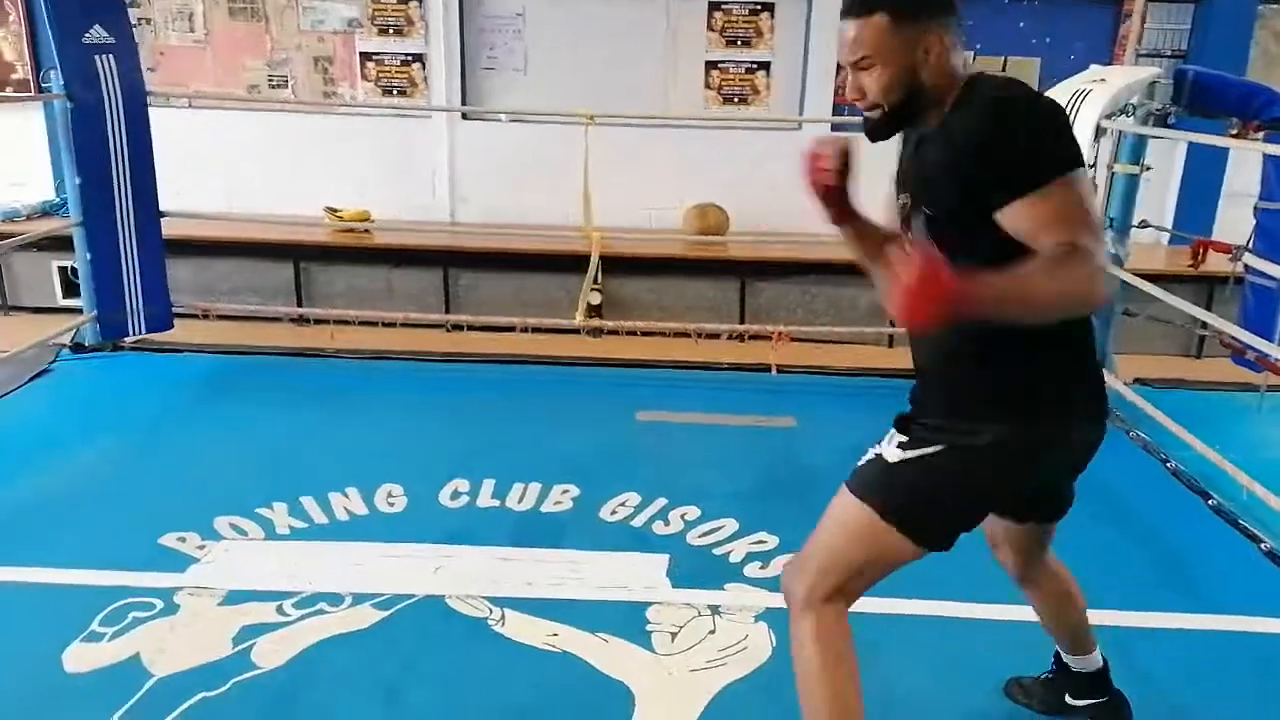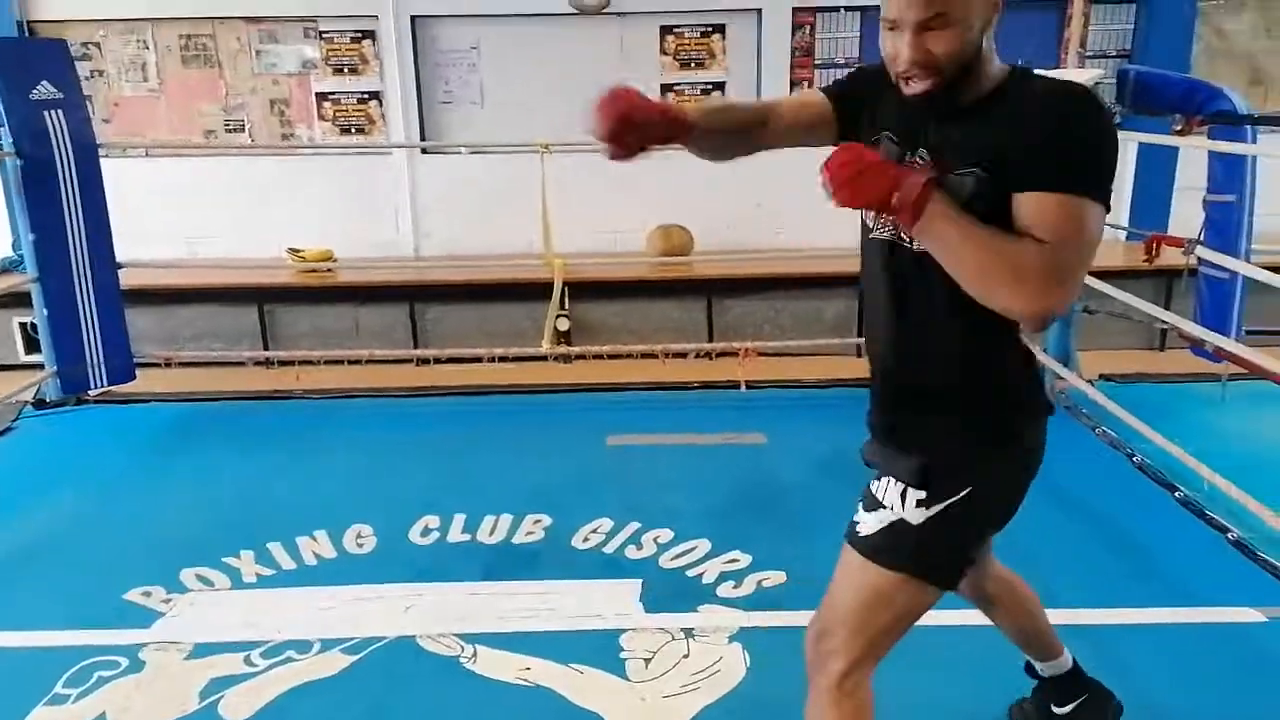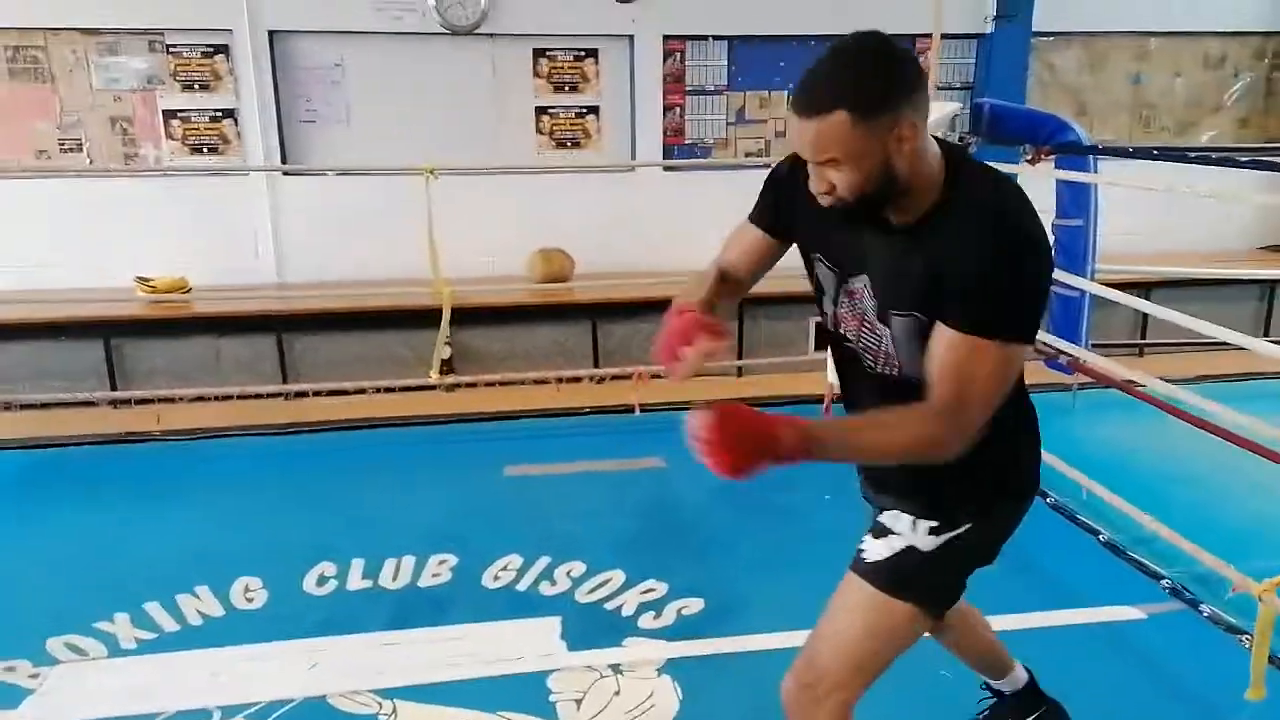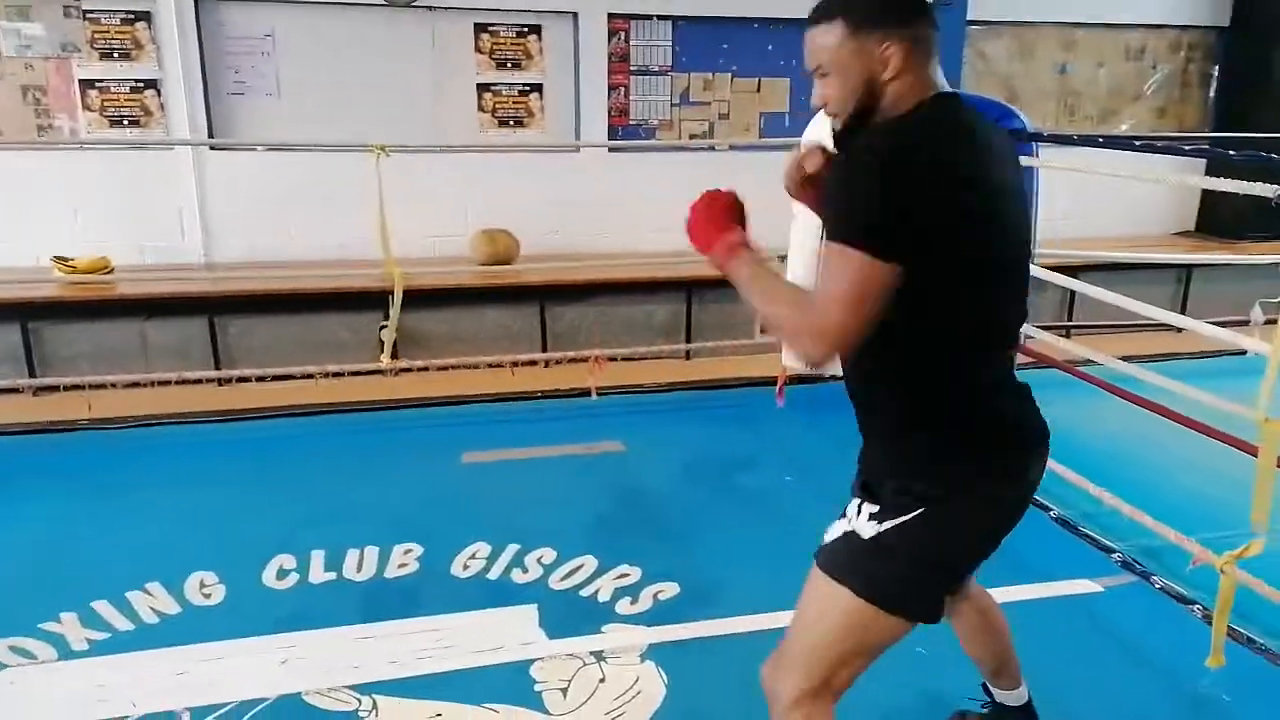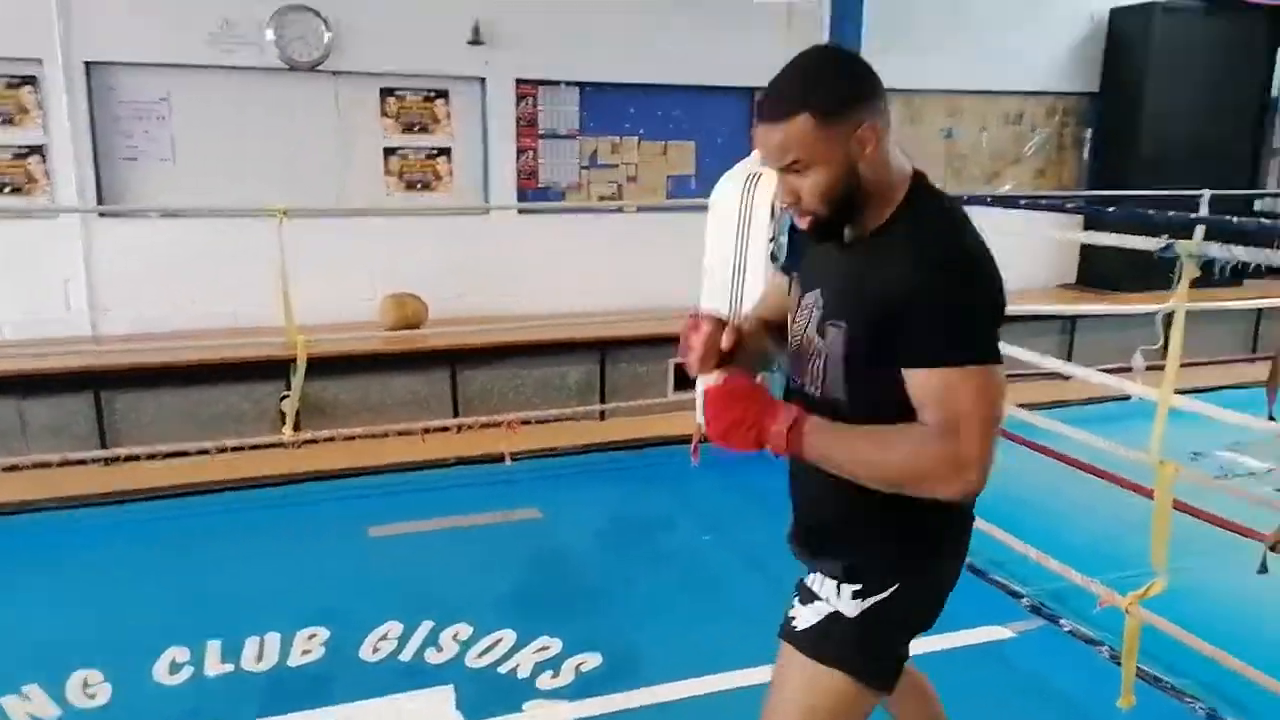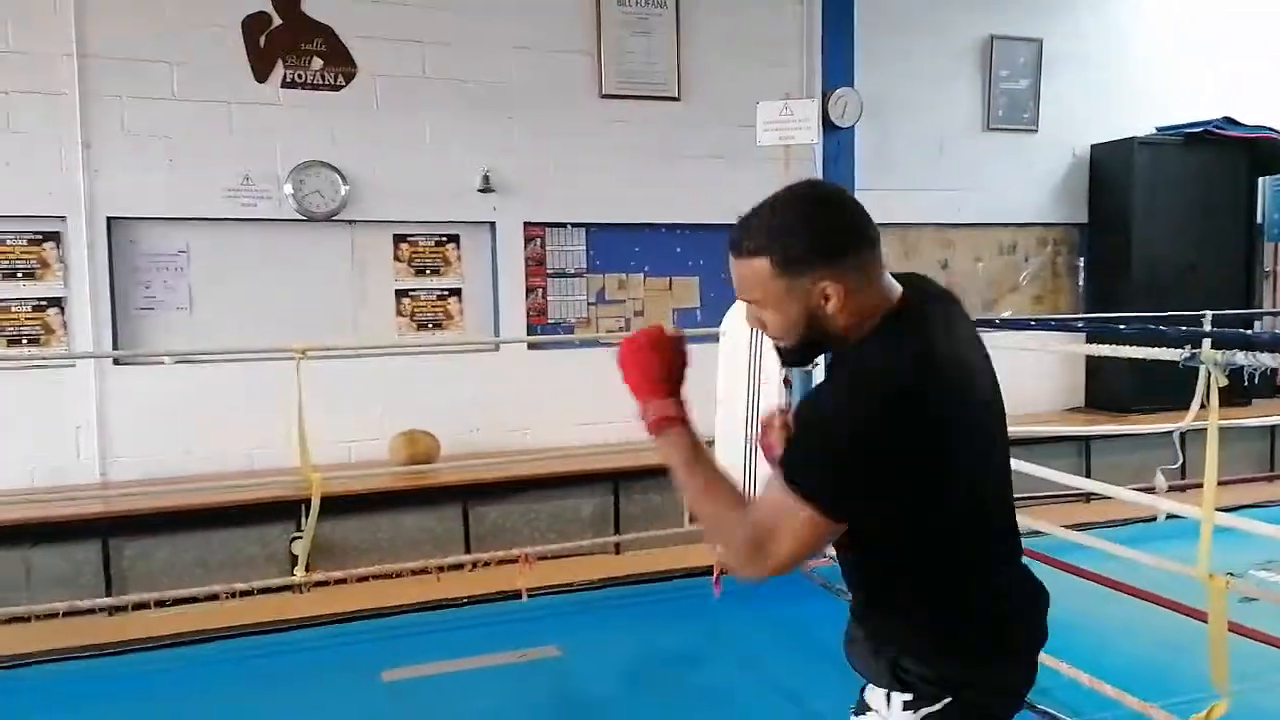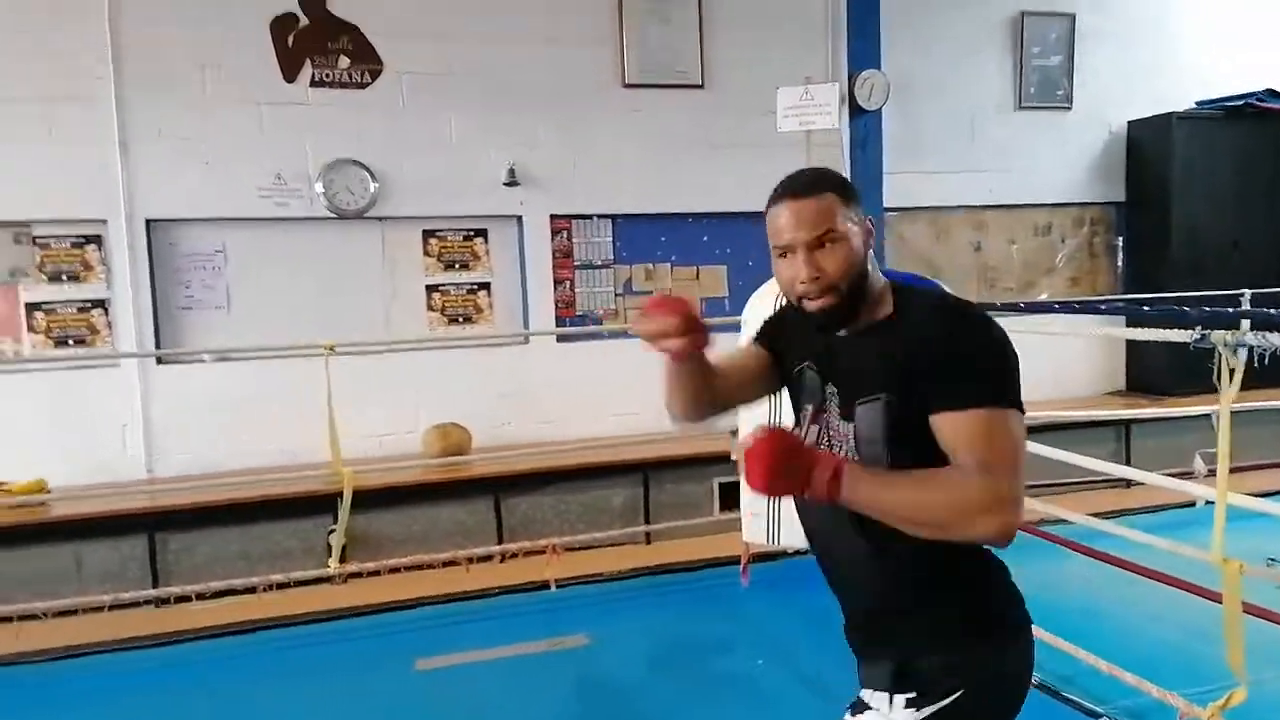
dt=0.7s
person 1, frame 1
left shoulder: (1000, 119)
right shoulder: (917, 139)
left elbow: (1082, 273)
right elbow: (901, 273)
left wrist: (962, 292)
right wrist: (840, 206)
left hip: (979, 417)
right hip: (1061, 406)
left knee: (811, 591)
right knee: (1024, 551)
person 1, frame 2
left shoulder: (1062, 117)
right shoulder: (887, 96)
left elbow: (1040, 290)
right elbow: (757, 126)
left wrist: (910, 195)
right wrist: (664, 121)
left hip: (965, 437)
right hip: (922, 421)
left knee: (836, 653)
right knee: (970, 568)
person 1, frame 3
left shoulder: (998, 235)
right shoulder: (810, 185)
left elbow: (946, 426)
right elbow: (731, 271)
left wrist: (783, 438)
right wrist: (697, 309)
left hip: (952, 494)
right knee: (924, 603)
person 1, frame 4
left shoulder: (892, 156)
right shoulder: (965, 137)
left elbow: (821, 335)
left wrist: (729, 244)
right wrist: (828, 199)
left hip: (936, 471)
right hip: (995, 445)
right knee: (944, 577)
person 1, frame 5
left shoulder: (940, 265)
right shoulder: (823, 219)
left elbow: (957, 466)
right elbow: (777, 321)
left wrist: (783, 428)
right wrist: (730, 341)
left hip: (890, 554)
right hip: (846, 534)
person 1, frame 6
left shoulder: (866, 407)
right shoulder: (916, 298)
left elbow: (756, 552)
left wrist: (661, 409)
right wrist: (798, 439)
left hip: (947, 666)
person 1, frame 7
left shoulder: (945, 335)
right shoulder: (800, 328)
left elbow: (992, 509)
right elbow: (697, 403)
left wrist: (825, 477)
right wrist: (684, 348)
left hip: (949, 658)
right hip: (916, 645)
